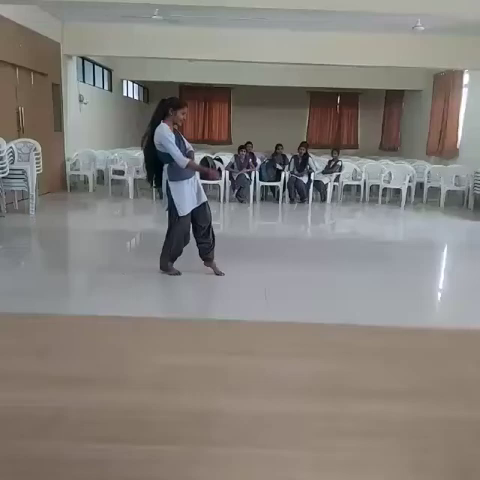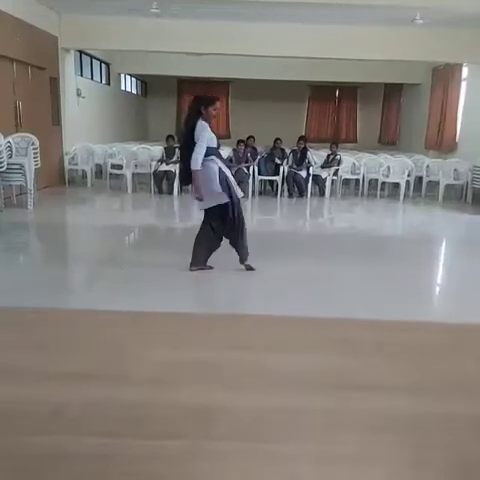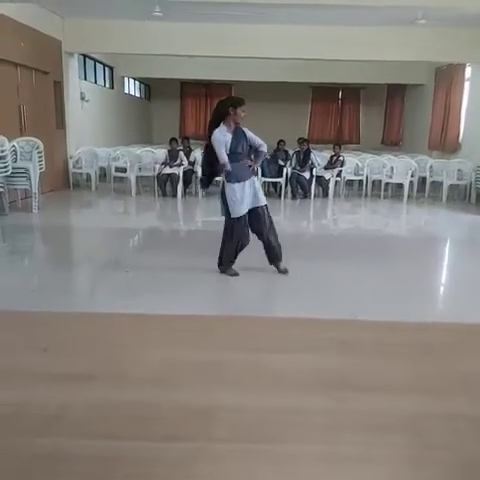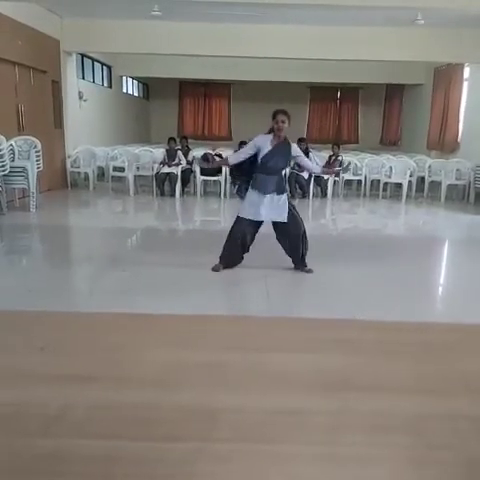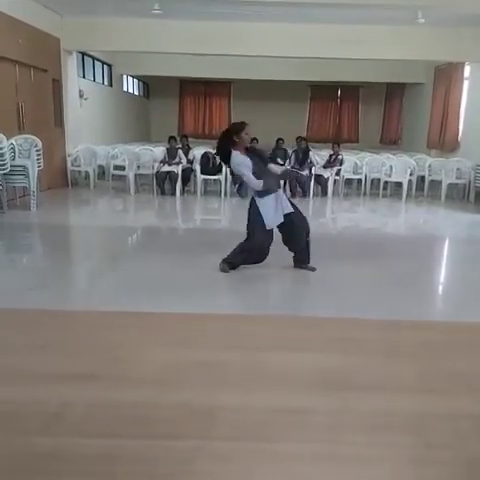
dt=1s
person 1, frame 1
left shoulder: (175, 131)
right shoulder: (162, 132)
left elbow: (189, 149)
right elbow: (181, 160)
left wrist: (194, 166)
right wrist: (207, 171)
left hip: (190, 180)
right hip: (177, 183)
left knee: (203, 219)
right knee: (180, 225)
left ankle: (209, 259)
right ankle: (166, 263)
person 1, frame 2
left shoulder: (201, 126)
right shoulder: (203, 128)
right elbow: (195, 160)
right wrist: (197, 186)
left hip: (210, 174)
right hip: (215, 172)
left knee: (214, 220)
right knee: (234, 217)
left ankle: (198, 261)
right ankle: (243, 257)
person 1, frame 3
left shoulder: (242, 131)
right shoulder: (218, 134)
left elbow: (262, 146)
right elbow: (226, 164)
left wrist: (255, 162)
right wrist: (225, 166)
left hip: (251, 181)
right hip: (234, 183)
left knee: (264, 221)
right knee: (236, 225)
left ankle: (275, 259)
right ankle: (225, 264)
person 1, frame 4
left shoulder: (292, 148)
right shoulder: (262, 140)
left elbow: (311, 166)
right elbow: (238, 157)
left hip: (278, 194)
right hip: (257, 192)
left knee: (296, 228)
right knee: (241, 228)
left ankle: (300, 263)
right ankle: (225, 261)
person 1, frame 5
left shoulder: (249, 152)
right shoulder: (236, 159)
left elbow: (267, 166)
right elbow: (254, 185)
left wrist: (284, 171)
right wrist: (272, 183)
left hip: (275, 195)
right hip: (261, 200)
left knee: (300, 225)
right knee: (258, 239)
left ankle: (301, 261)
right ankle: (228, 262)
